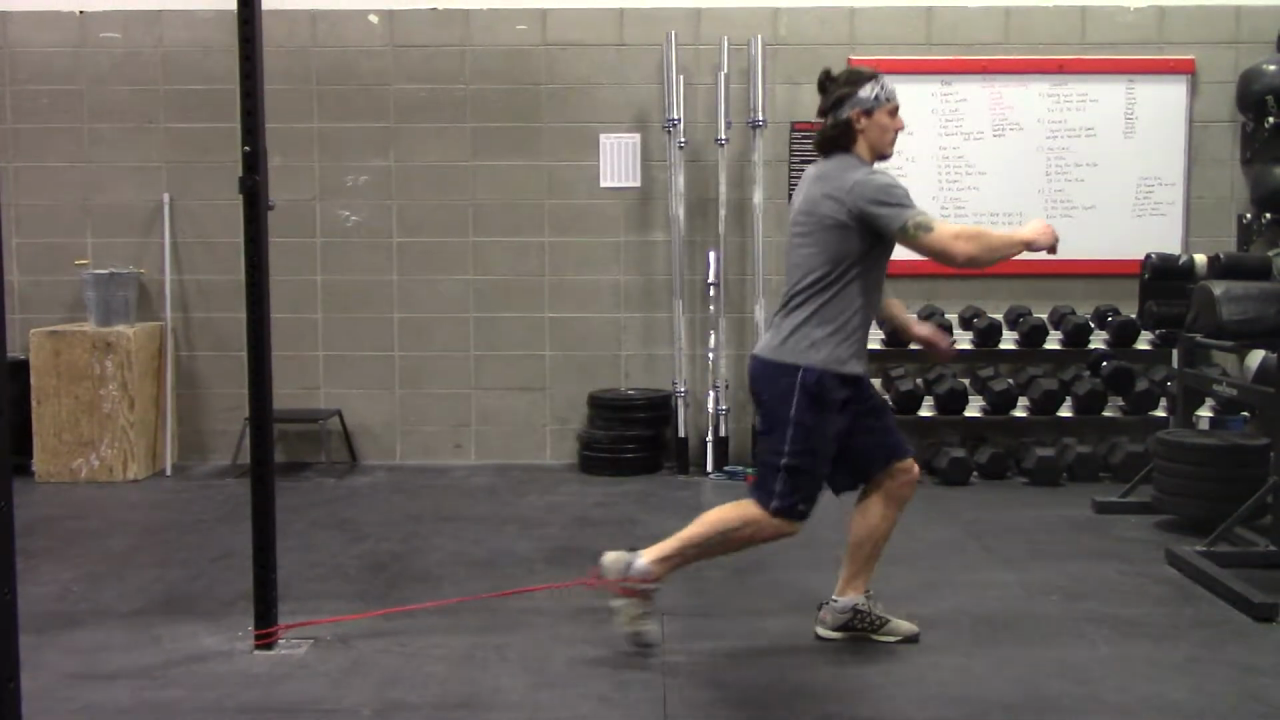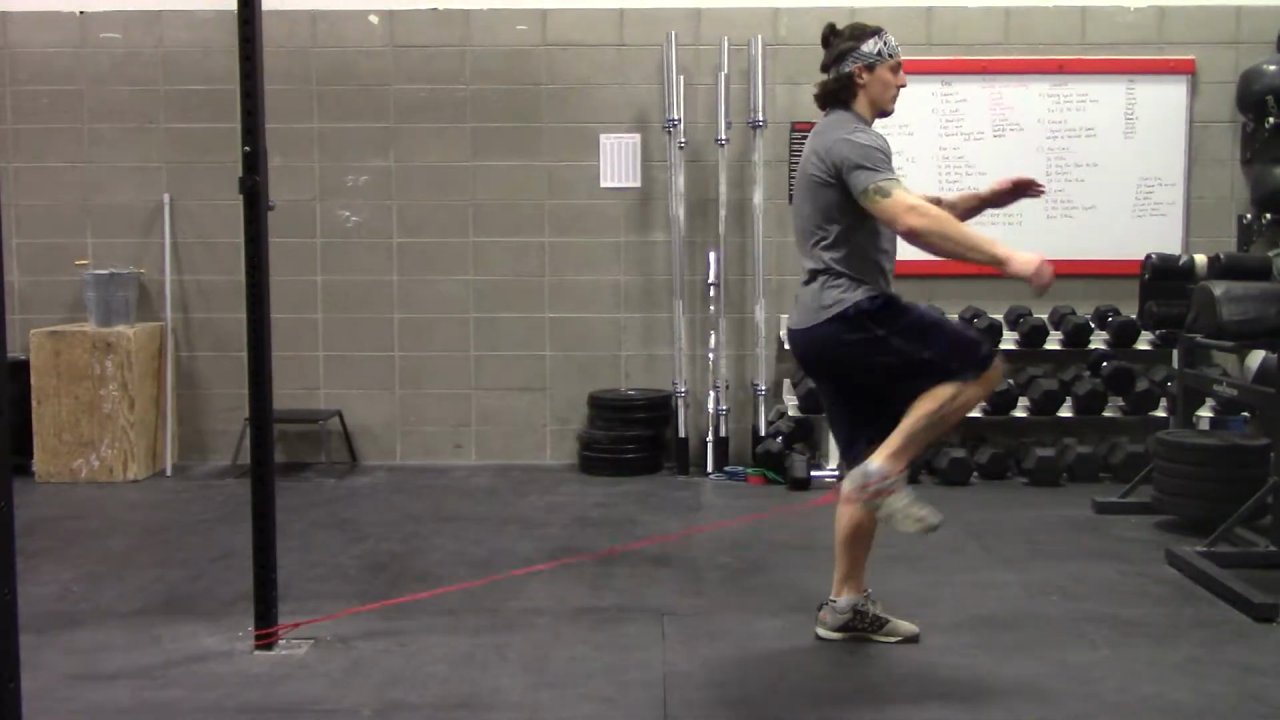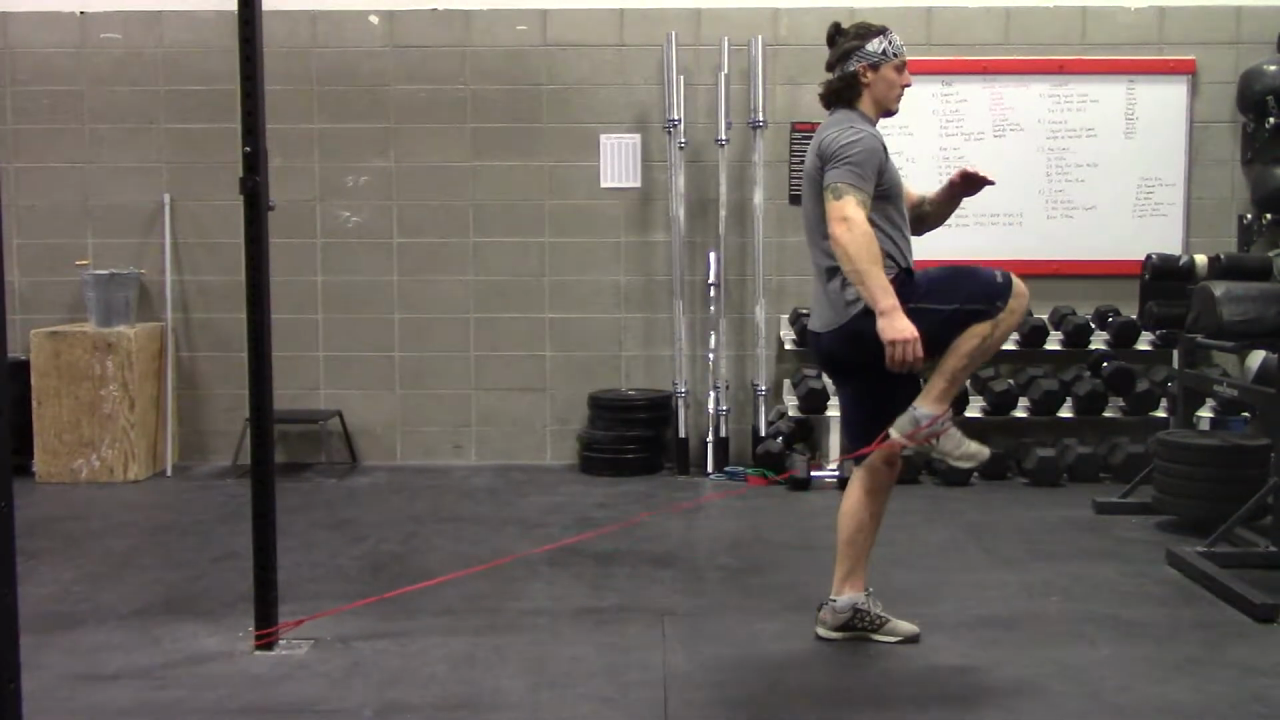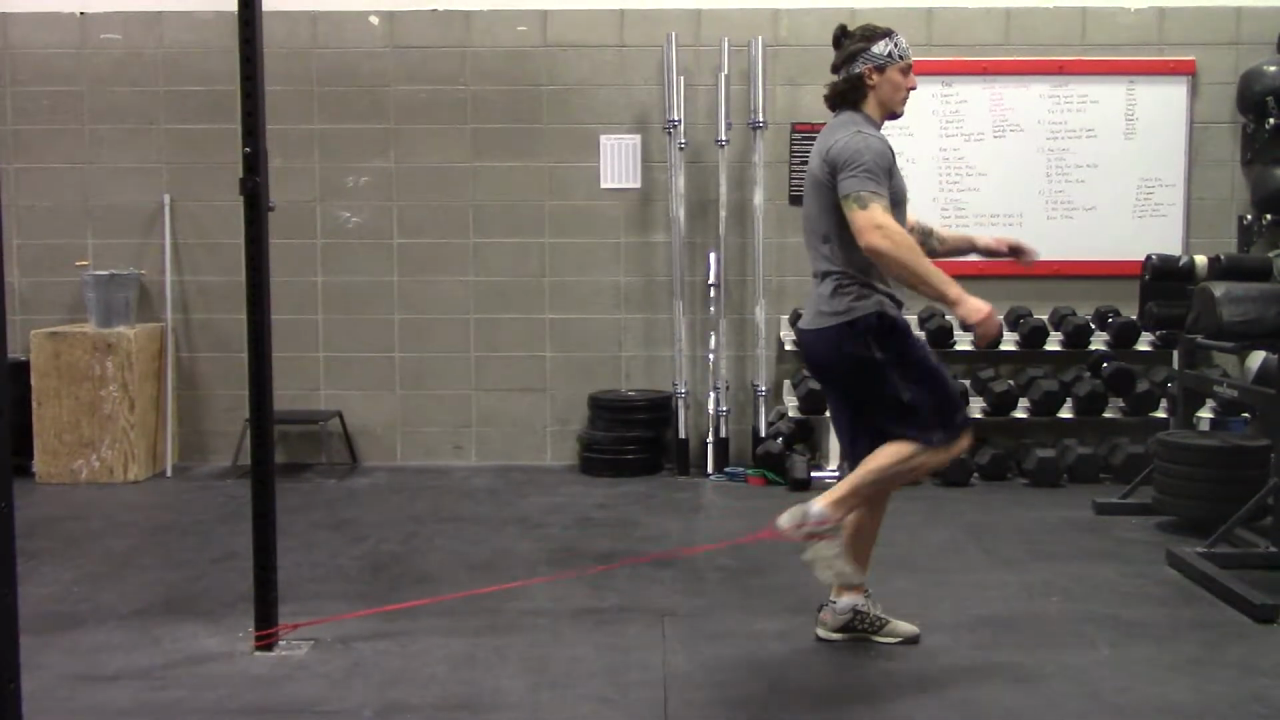
dt=0.3s
person 1, frame 1
left shoulder: (828, 177)
right shoulder: (863, 185)
right elbow: (955, 249)
left wrist: (910, 325)
right wrist: (1026, 237)
left hip: (828, 368)
right hip: (802, 372)
left knee: (898, 474)
right knee: (778, 512)
left ankle: (847, 605)
right ankle: (641, 570)
person 1, frame 2
left shoulder: (841, 136)
right shoulder: (852, 139)
left elbow: (907, 215)
right elbow: (910, 219)
left wrist: (985, 199)
right wrist: (1006, 257)
left hip: (829, 323)
right hip: (846, 317)
left knee: (870, 466)
right knee: (981, 366)
left ankle: (846, 605)
right ankle: (884, 472)
person 1, frame 3
left shoulder: (850, 138)
right shoulder: (853, 136)
left elbow: (908, 217)
right elbow: (847, 228)
left wrist: (951, 191)
right wrist: (890, 311)
left hip: (847, 327)
right hip: (868, 317)
left knee: (877, 465)
right knee: (1007, 295)
left ankle: (845, 604)
right ankle: (924, 418)
person 1, frame 4
left shoulder: (851, 139)
right shoulder: (859, 140)
left elbow: (901, 232)
right elbow: (877, 238)
left wrist: (975, 243)
right wrist: (959, 300)
left hip: (840, 329)
right hip: (857, 324)
left knee: (877, 468)
right knee: (944, 439)
left ankle: (846, 607)
right ankle: (823, 515)
